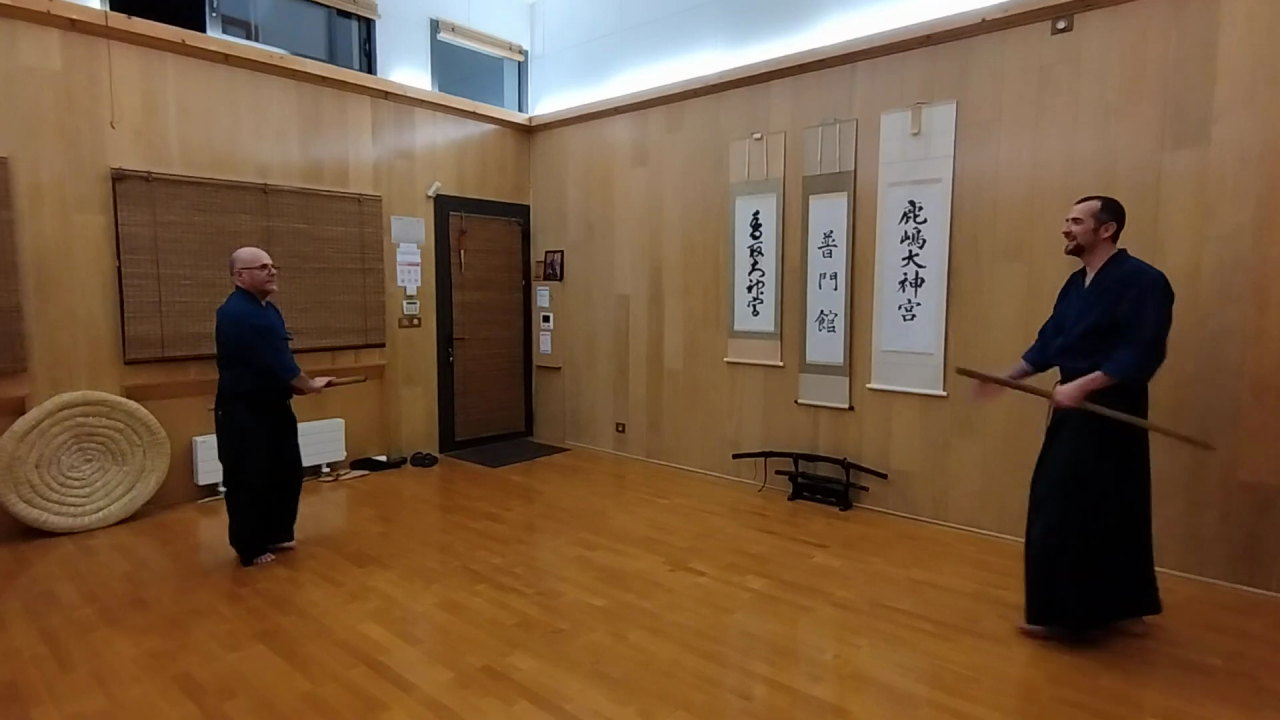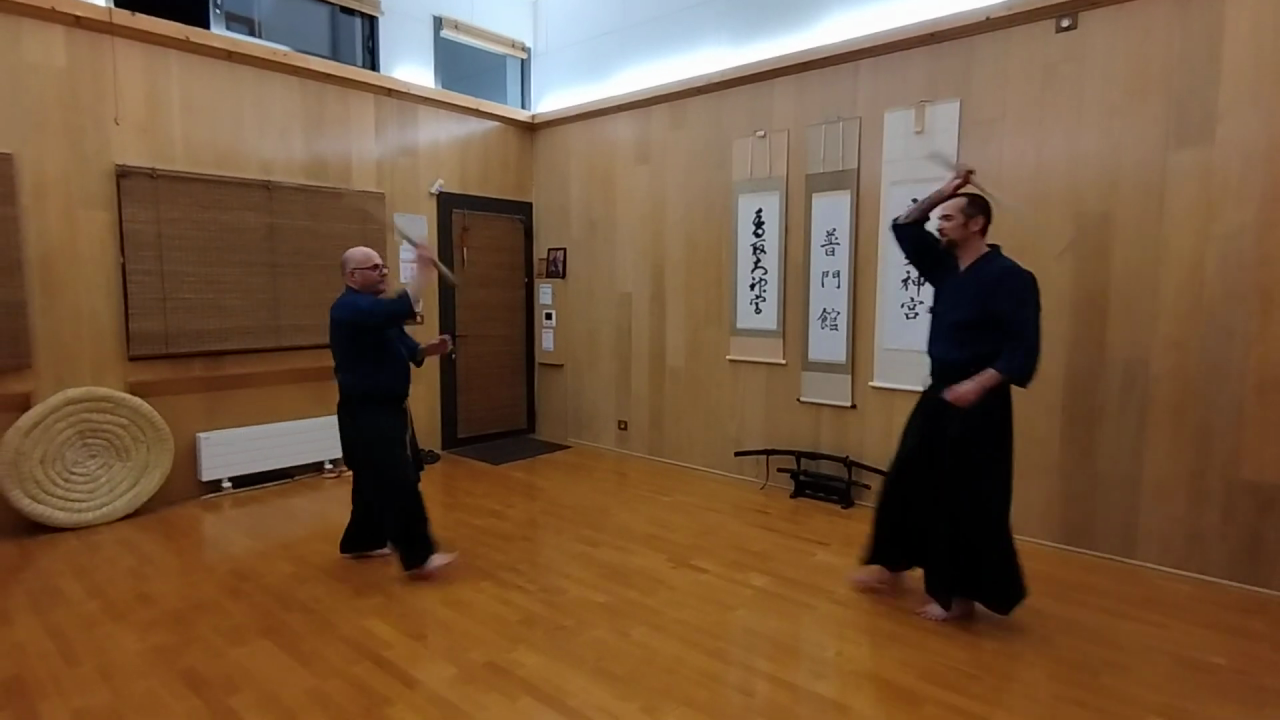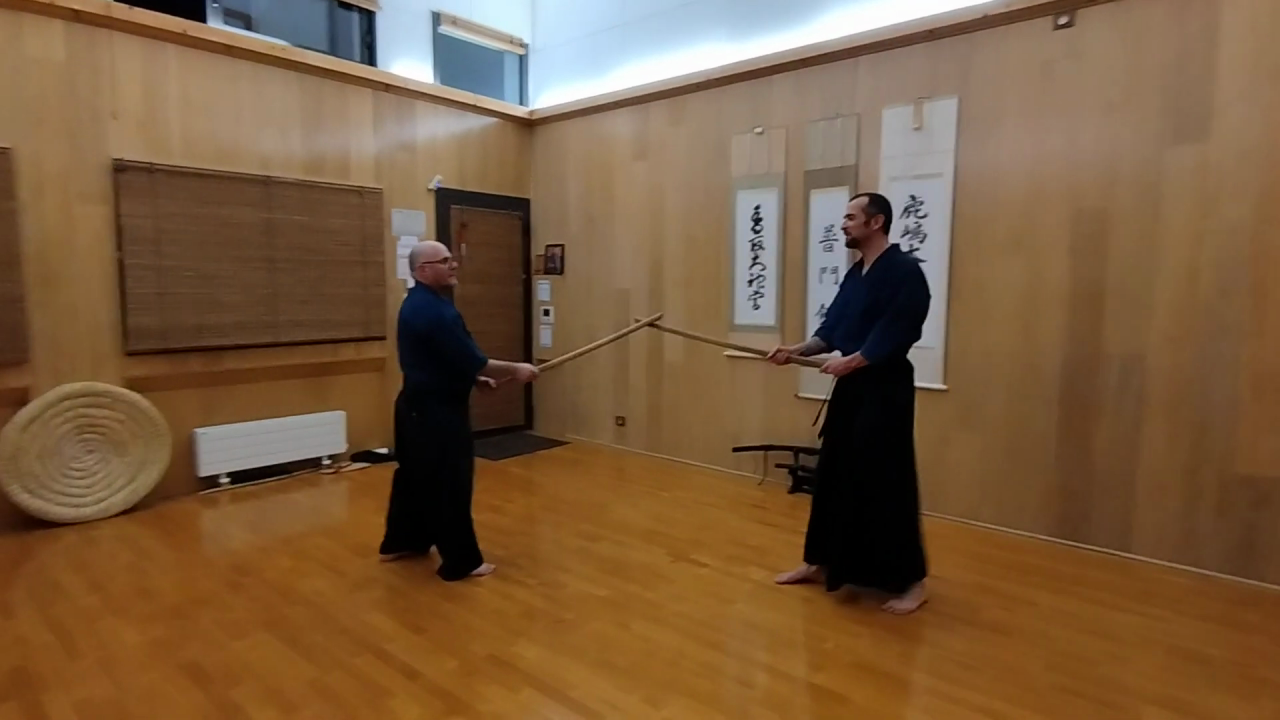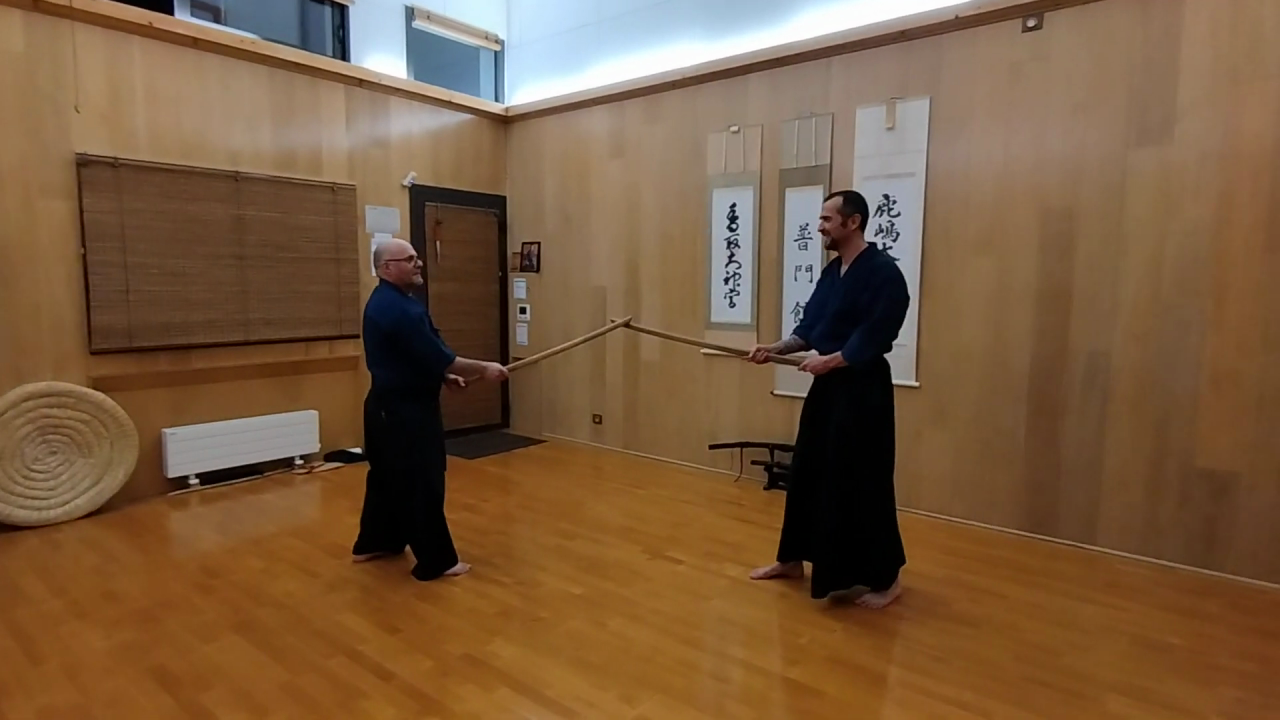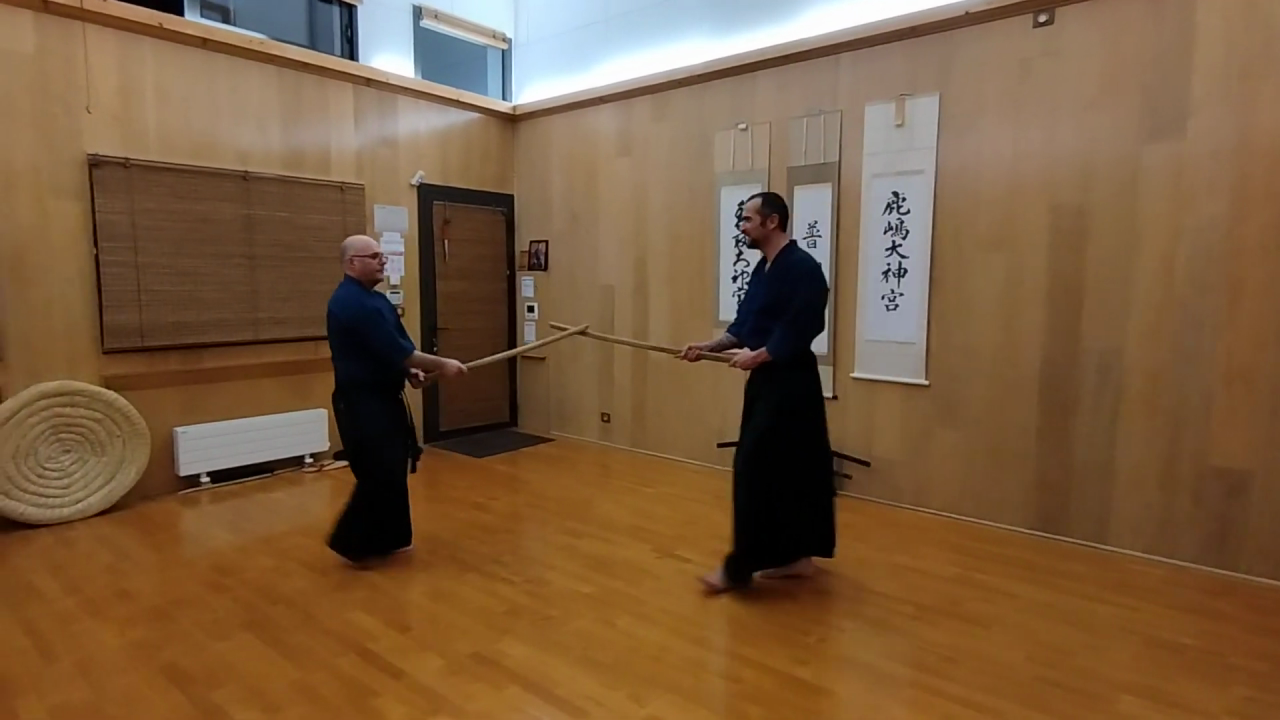
dt=1s
person 1, frame 1
left shoulder: (1141, 280)
right shoulder: (1077, 283)
left elbow: (1144, 352)
right elbow: (1051, 343)
left wrist: (1082, 386)
right wrist: (1011, 376)
left hip: (1110, 409)
right hip: (1076, 405)
left knee: (1069, 507)
right knee: (1056, 501)
left ankle: (1064, 611)
right ankle: (1121, 607)
person 1, frame 2
left shoulder: (1011, 278)
right shoulder: (946, 264)
left elbow: (1023, 351)
right elbow: (905, 228)
left wrist: (979, 385)
right wrist: (942, 195)
left hip: (979, 401)
right hip: (940, 391)
left knee: (969, 498)
right knee: (907, 480)
left ankle: (956, 593)
right ankle: (891, 563)
person 1, frame 3
left shoulder: (903, 271)
right shoulder: (855, 274)
left elbow: (895, 335)
right elbow: (832, 329)
left wrist: (851, 360)
right wrist: (796, 350)
left hip: (886, 388)
right hip: (852, 386)
left knee: (886, 481)
right knee: (834, 474)
left ankle: (911, 580)
right ankle: (820, 561)
person 1, frame 4
left shoulder: (882, 273)
right shoulder: (832, 272)
left elbow: (876, 338)
right elbow: (810, 328)
left wrist: (831, 360)
right wrist: (776, 349)
left hip: (863, 389)
right hip: (828, 386)
left knee: (862, 483)
right knee: (808, 472)
left ankle: (884, 578)
right ankle: (793, 558)
person 1, frame 5
left shoulder: (801, 267)
right shoulder: (763, 269)
left elbow: (800, 331)
right elbow: (744, 325)
left wrist: (758, 356)
right wrist: (709, 346)
left hip: (790, 380)
right hip: (766, 379)
left knee: (758, 468)
right knee: (789, 467)
left ankle: (741, 566)
right ankle: (798, 553)
person 2, frame 1
left shoulder: (267, 309)
right shoulder: (239, 313)
right elbow: (273, 359)
left wrist: (295, 381)
right wrist: (310, 383)
left hip: (272, 406)
right hip: (244, 412)
left knee: (288, 471)
right knee: (250, 481)
left ankle: (273, 534)
right ankle: (251, 549)
person 2, frame 2
left shoulder: (372, 307)
right shoulder: (350, 307)
left elbow: (402, 348)
right elbow: (399, 311)
left wrist: (430, 348)
right wrist: (422, 271)
left hip: (384, 408)
right hip: (366, 413)
left knee: (372, 479)
right knee: (396, 482)
left ankle: (360, 542)
right ankle: (417, 556)
person 2, frame 3
left shoulder: (419, 303)
right shoulder: (432, 310)
right elbow: (467, 358)
left wrist: (475, 378)
right wrist: (514, 370)
left hip: (420, 406)
right hip: (435, 411)
left knee: (416, 476)
right knee: (450, 484)
left ankle: (400, 542)
right ankle: (461, 561)
person 2, frame 4
left shoulder: (386, 301)
right shoulder: (397, 308)
right elbow: (435, 356)
left wrist: (444, 376)
right wrist: (483, 369)
left hip: (390, 405)
right hip: (404, 410)
left knee: (388, 476)
right knee: (423, 483)
left ankle: (373, 542)
right ankle: (436, 560)
person 2, frame 5
left shoulder: (371, 298)
right shoulder: (351, 302)
right elbow: (393, 350)
left wrist: (409, 371)
right wrist: (441, 365)
left hip: (382, 397)
right hip: (361, 402)
left knee: (392, 470)
right knee: (378, 473)
left ankle: (386, 539)
right ankle: (350, 543)
